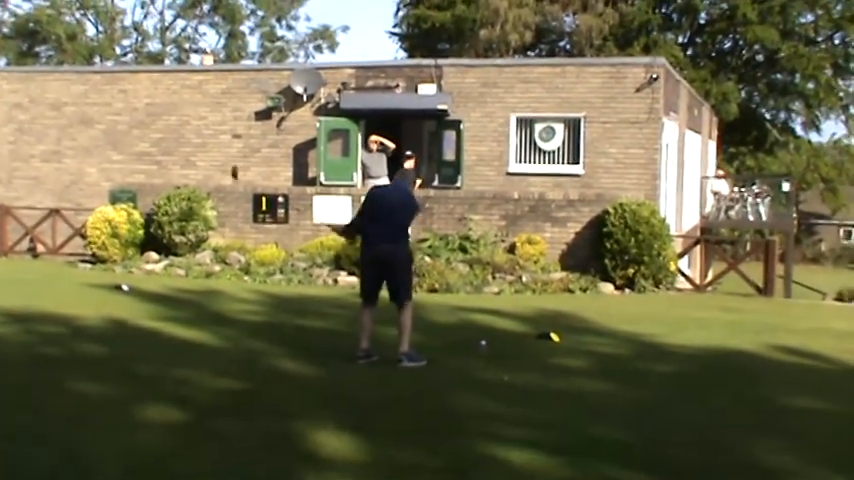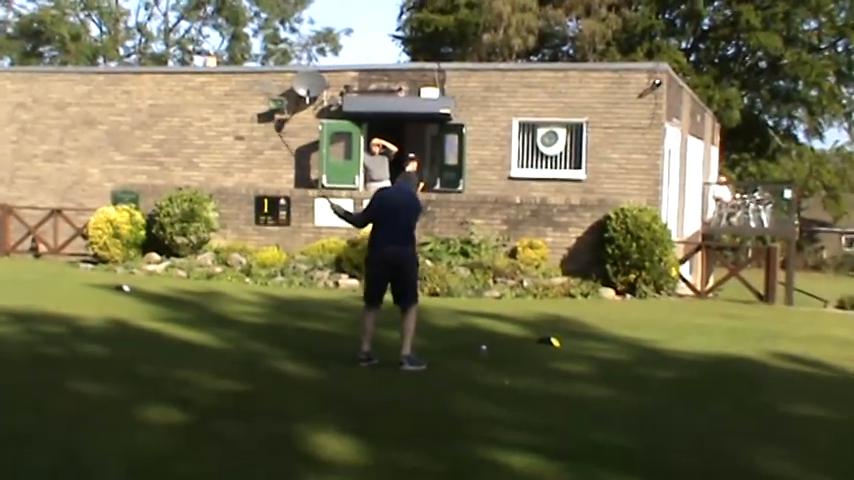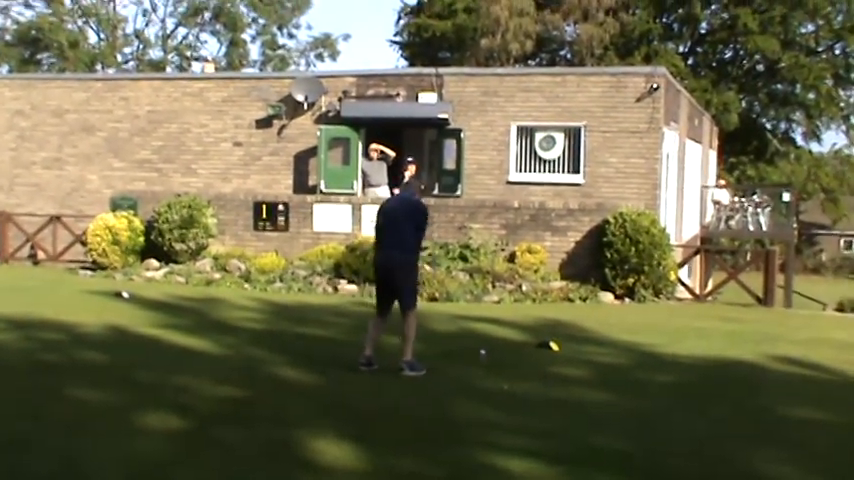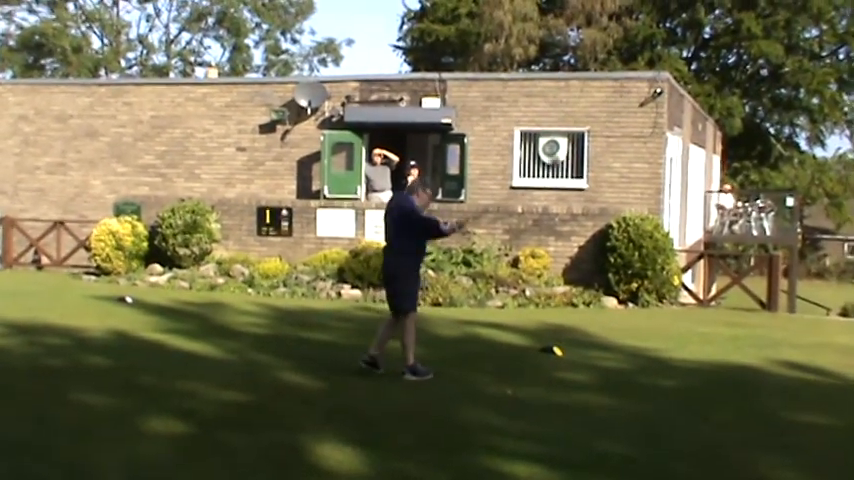
dt=0.2s
person 1, frame 1
left shoulder: (376, 192)
right shoulder: (411, 203)
left elbow: (360, 221)
left wrist: (345, 230)
left hip: (372, 251)
right hip: (398, 252)
left knee: (369, 302)
right knee: (405, 303)
left ankle: (364, 349)
right ankle: (405, 351)
person 1, frame 2
left shoulder: (382, 195)
right shoulder: (416, 204)
left elbow: (362, 221)
left wrist: (342, 212)
left hip: (379, 254)
right hip: (405, 255)
left knee: (371, 305)
right knee: (410, 306)
left ankle: (365, 352)
right ankle: (406, 354)
person 1, frame 3
left shoulder: (386, 206)
right shoulder: (418, 207)
right elbow: (418, 237)
left hip: (382, 259)
right hip: (403, 260)
left knee: (382, 312)
right knee: (409, 310)
left ankle: (367, 357)
right ankle: (407, 360)
person 1, frame 4
left shoulder: (397, 204)
right shoulder: (404, 205)
left elbow: (424, 232)
right elbow: (425, 226)
left wrist: (445, 228)
right wrist: (445, 229)
left hip: (394, 263)
right hip: (403, 265)
left knee: (398, 314)
right knee: (408, 314)
left ankle: (372, 355)
right ankle: (410, 365)
